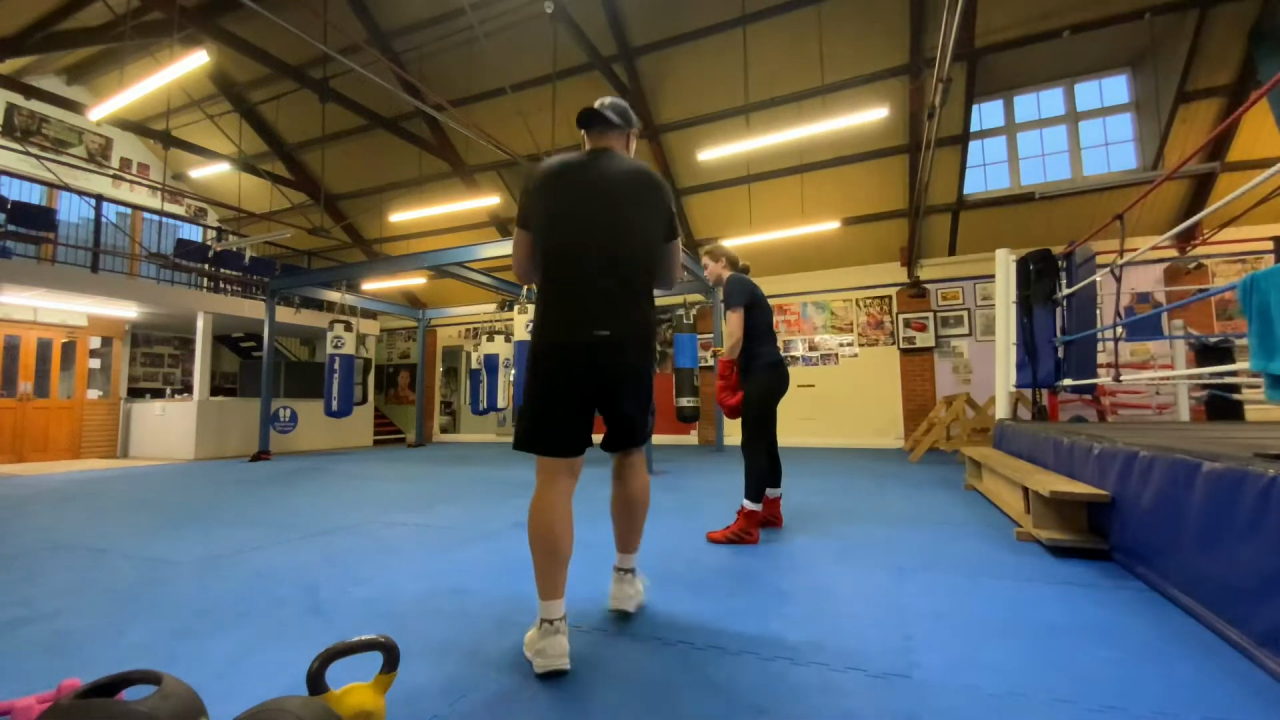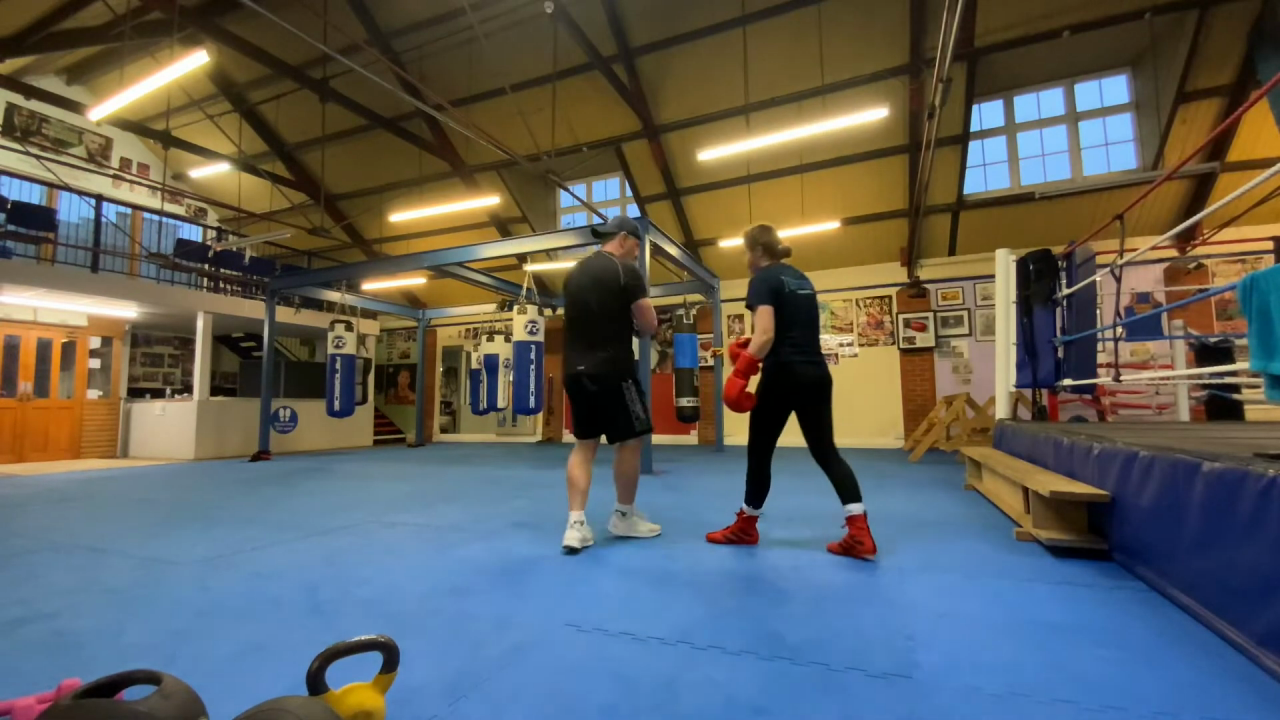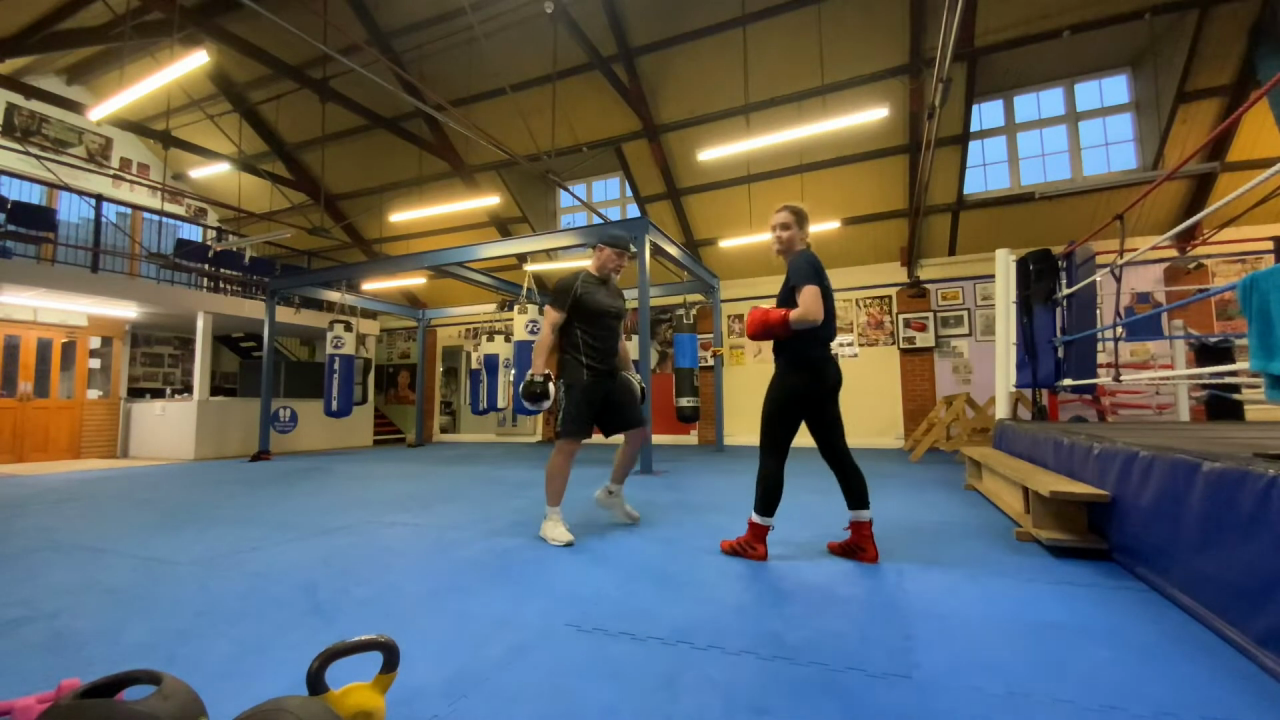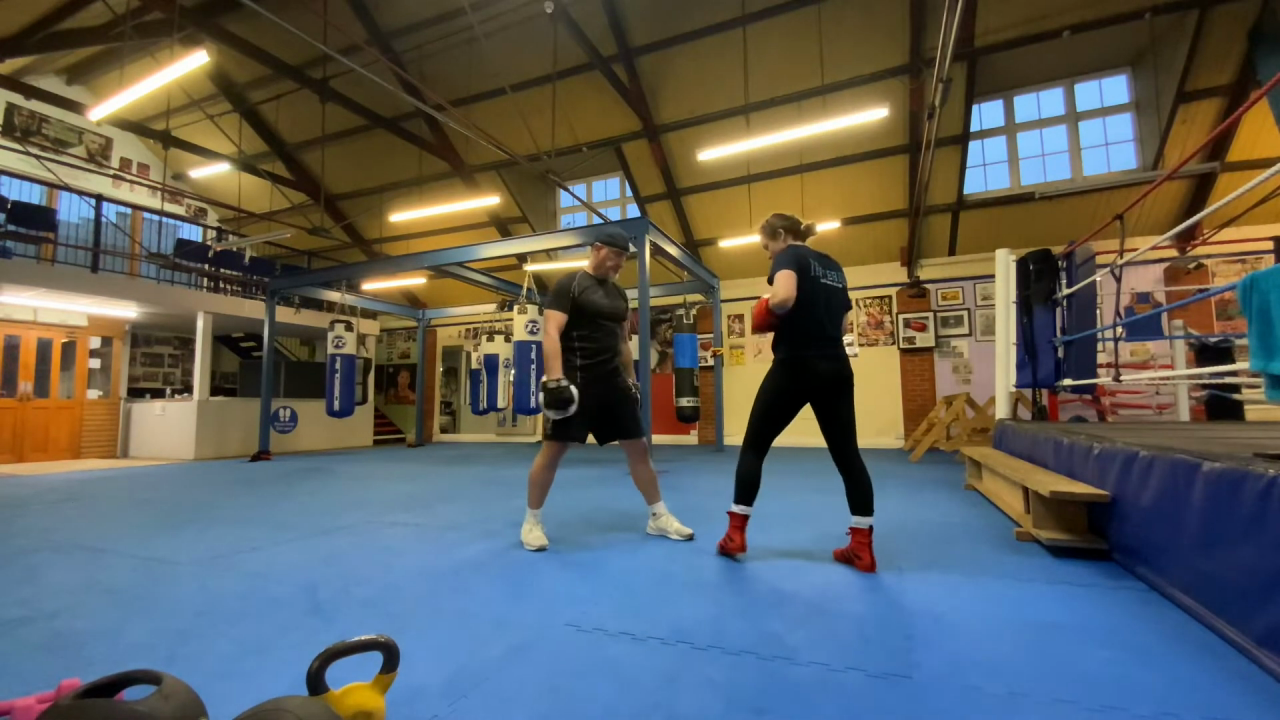
dt=1s
person 1, frame 1
left shoulder: (546, 177)
right shoulder: (651, 185)
left elbow: (522, 269)
right elbow: (670, 274)
left hip: (559, 340)
right hip: (629, 342)
left knee: (554, 474)
right knee: (629, 456)
left ankle: (552, 625)
right ankle: (624, 579)
person 1, frame 2
left shoulder: (574, 273)
right shoulder: (626, 271)
right elbow: (648, 324)
right wrist: (646, 317)
left hip: (576, 369)
right hip: (613, 368)
left knee: (585, 444)
right knee: (631, 441)
left ankle: (576, 525)
right ankle: (625, 517)
person 1, frame 3
left shoulder: (615, 292)
right shoulder: (573, 285)
right elbow: (549, 328)
left wrist: (631, 373)
right wrist: (540, 371)
left hip: (611, 375)
right hip: (580, 376)
left knee: (637, 432)
right knee: (568, 444)
left ankle: (611, 493)
right ankle: (552, 518)
person 1, frame 4
left shoulder: (618, 293)
right shoulder: (569, 285)
right elbow: (552, 333)
left wrist: (631, 380)
right wrist: (555, 378)
left hip: (612, 380)
right hip: (576, 380)
left knee: (637, 446)
right knee: (553, 449)
left ankle: (658, 517)
right ankle: (532, 521)
person 2, frame 1
left shoulder: (735, 285)
right shoulder: (743, 287)
left elbow: (734, 338)
left wrist: (723, 379)
right wrist: (737, 383)
left hip: (763, 374)
right hip: (769, 373)
left knee: (753, 445)
right knee: (766, 442)
left ankle: (747, 525)
right ankle: (771, 511)
person 2, frame 2
left shoulder: (763, 279)
right shoulder: (802, 279)
left elbow: (766, 336)
left wrist: (739, 374)
right wrist: (751, 347)
left hip: (784, 376)
right hip: (817, 373)
left knee: (760, 451)
right knee: (826, 451)
left ankle: (746, 527)
right ankle: (860, 534)
person 2, frame 3
left shoulder: (801, 263)
right shoulder: (811, 265)
left elbow: (812, 315)
left wrist: (771, 321)
right wrist: (781, 326)
left hip: (799, 372)
right hip: (823, 371)
left knee: (772, 453)
right knee: (837, 453)
left ankle: (755, 540)
right ankle: (863, 540)
person 2, frame 4
left shoulder: (790, 257)
right shoulder: (833, 266)
left elbow: (784, 298)
left wrist: (768, 311)
right wrist: (813, 323)
left hip: (796, 367)
right hip: (836, 369)
left knee: (754, 446)
right knee: (847, 454)
left ankle: (736, 533)
right ankle: (862, 547)
